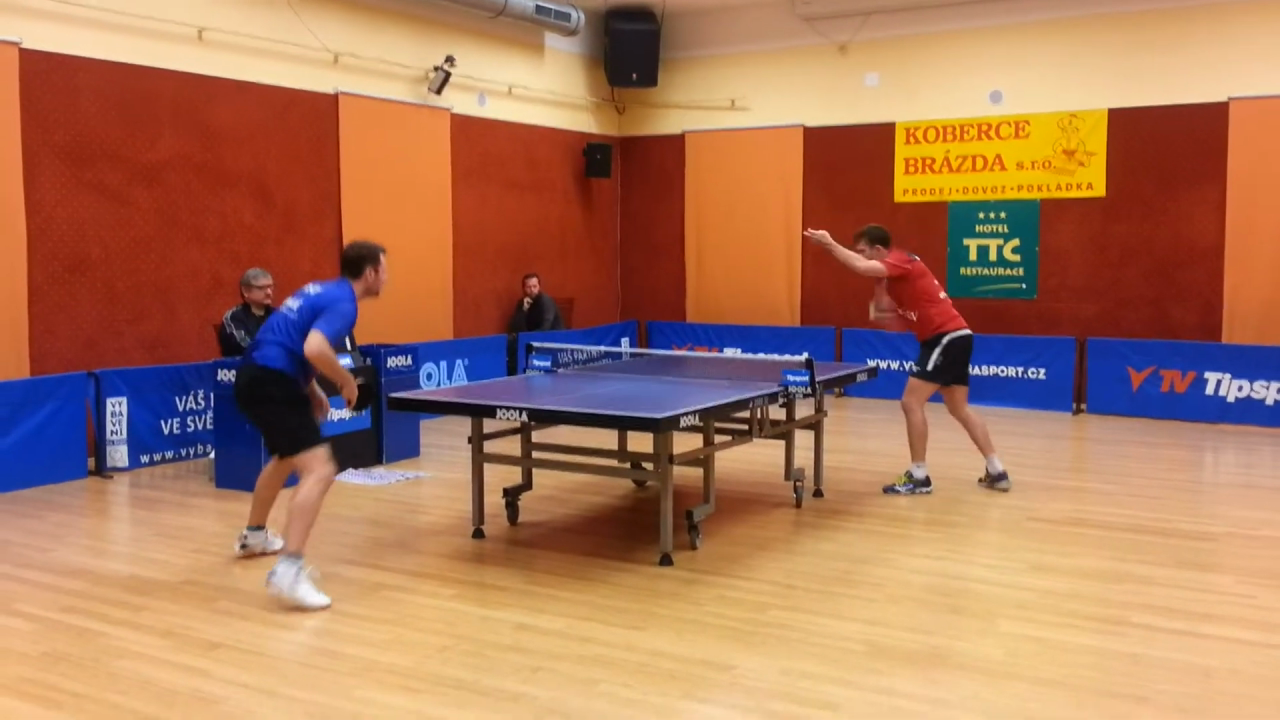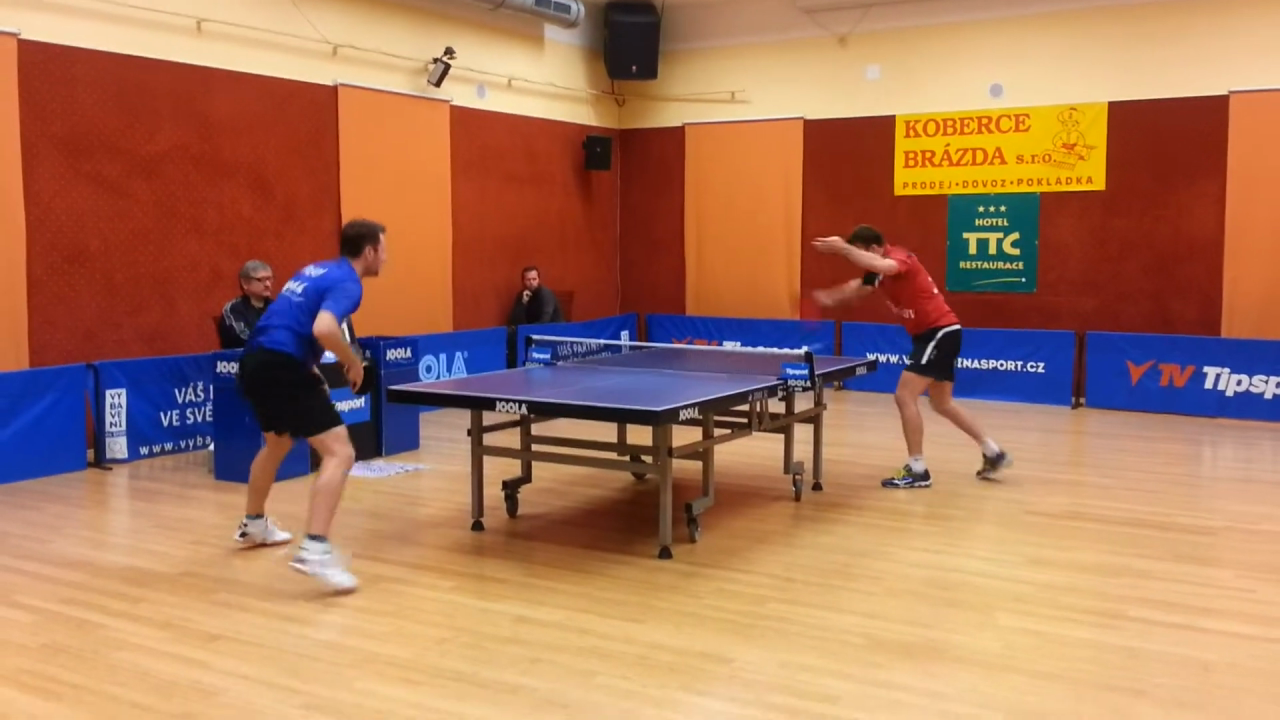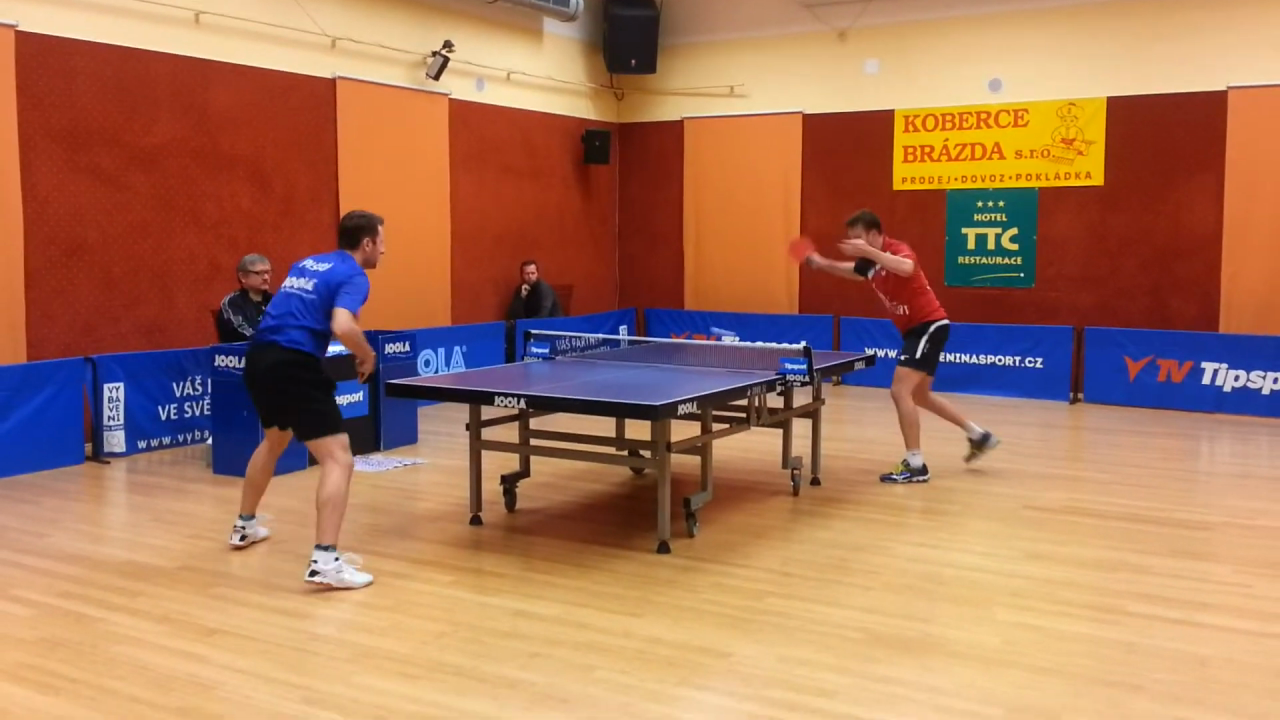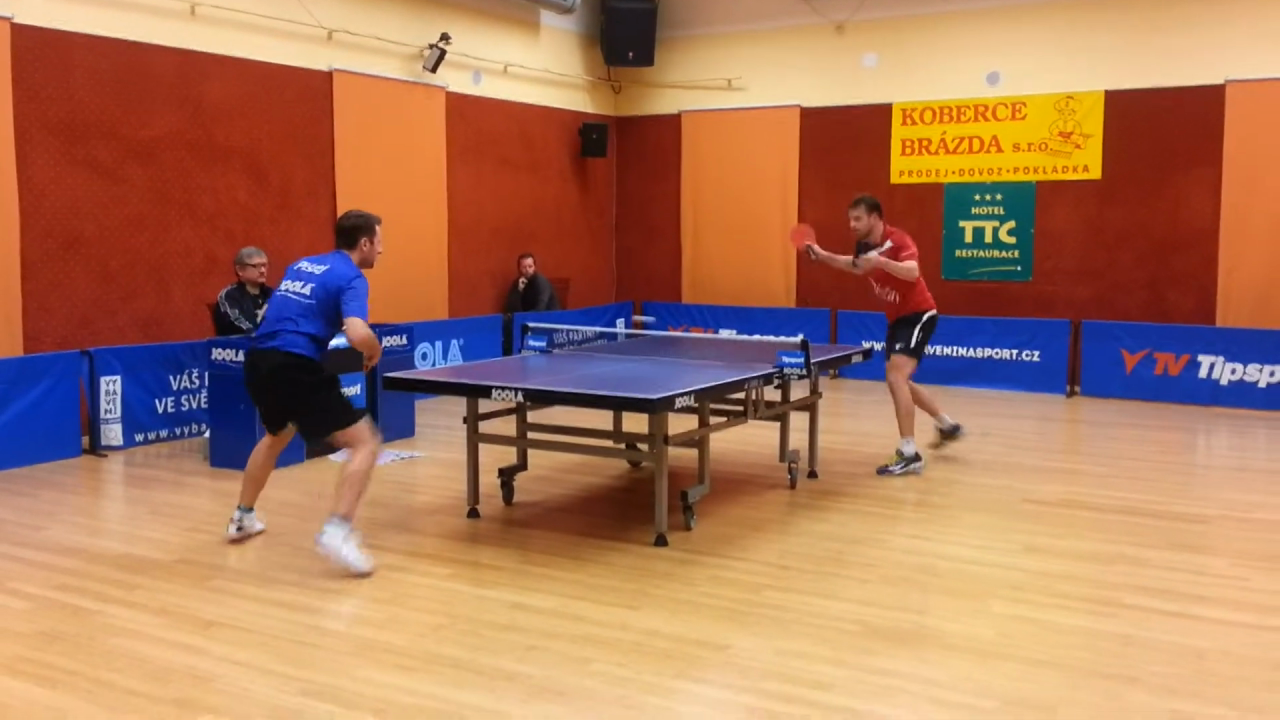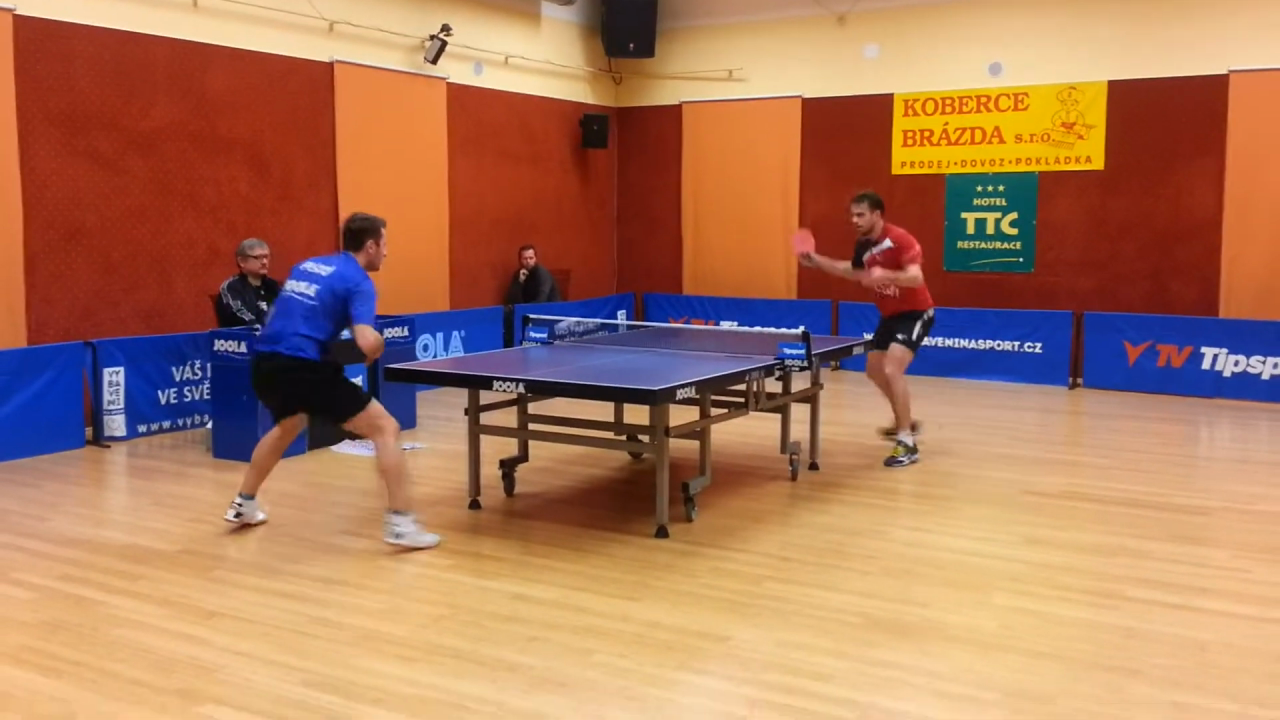
dt=0.1s
person 1, frame 1
left shoulder: (322, 291)
right shoulder: (343, 303)
right elbow: (314, 350)
left wrist: (313, 391)
right wrist: (347, 382)
left hip: (254, 375)
right hip: (271, 383)
left knee: (286, 457)
right knee: (318, 471)
left ankle: (254, 535)
right ankle: (288, 570)
person 1, frame 2
left shoulder: (313, 272)
right shoulder: (347, 283)
right elbow: (322, 329)
left wrist: (309, 368)
right wrist: (353, 362)
left hip: (254, 359)
right hip: (282, 367)
left knee: (276, 443)
right knee: (339, 454)
left ankle: (253, 524)
right ankle: (313, 550)
person 1, frame 3
left shoulder: (308, 263)
right shoulder: (354, 276)
right elbow: (342, 326)
right wrist: (366, 354)
left hip: (259, 356)
right hip: (293, 365)
left knee: (275, 440)
right knee: (338, 460)
left ankle: (245, 526)
right ankle: (325, 560)
person 1, frame 4
left shoulder: (302, 265)
right shoulder: (351, 278)
left elbow: (271, 317)
right elbow: (357, 334)
right wrist: (374, 350)
left hip: (259, 360)
right hip: (296, 369)
left knee: (277, 438)
right knee: (365, 444)
left ankle: (242, 517)
right ankle: (337, 530)
person 1, frame 5
left shoulder: (306, 266)
right shoulder: (357, 281)
left elbow: (279, 318)
right elbow: (367, 342)
right wrist: (378, 346)
left hip: (265, 363)
right hip: (302, 367)
left knee: (287, 426)
right knee: (385, 428)
left ankle: (243, 505)
right ankle: (400, 524)
person 2, frame 1
left shoulder: (900, 260)
right shoulder: (891, 272)
left elbow: (864, 267)
right elbow: (883, 297)
left wrist: (829, 244)
right wrist: (887, 310)
left hip: (947, 337)
right hip: (956, 337)
left knee: (911, 402)
right knee: (959, 408)
left ankle: (919, 476)
right ankle: (996, 471)
person 2, frame 2
left shoulder: (897, 257)
right shoulder: (877, 272)
left elbow: (887, 268)
right elbow: (859, 286)
left wrist: (844, 249)
right wrist: (834, 296)
left hip: (940, 332)
right hip: (931, 334)
left knee: (904, 396)
right knee: (942, 403)
left ankle: (917, 470)
right ankle: (993, 452)
person 2, frame 3
left shoulder: (898, 249)
right shoulder: (869, 260)
left elbow: (906, 269)
right elbow: (851, 270)
left wrist: (868, 251)
right wrist: (823, 263)
left hip: (929, 326)
right hip: (918, 329)
left knee: (900, 391)
right knee: (919, 395)
left ankle: (915, 465)
right ankle: (978, 435)
person 2, frame 4
left shoulder: (898, 241)
right shoulder: (864, 245)
left elbow: (911, 271)
right elbow: (853, 265)
left wrist: (882, 262)
right wrist: (824, 256)
left hip: (919, 316)
right hip: (898, 320)
left knee: (896, 379)
right knee: (899, 380)
left ankle: (908, 454)
right ankle: (947, 425)
person 2, frame 5
left shoulder: (900, 239)
right shoulder: (863, 244)
left elbow: (916, 278)
right elbow: (852, 271)
left wrist: (887, 277)
right wrist: (817, 261)
left hip: (914, 313)
right hip: (891, 315)
left knee: (891, 371)
right knee: (874, 369)
left ankle: (907, 443)
right ankle: (904, 422)
